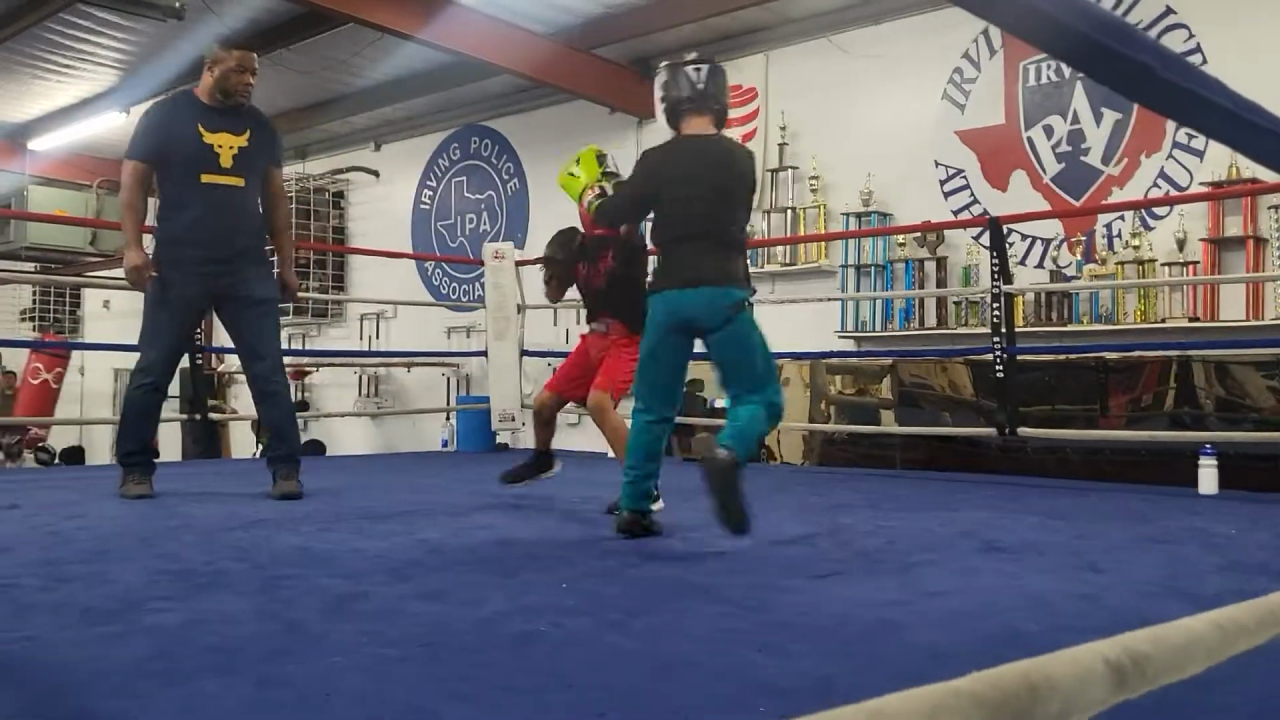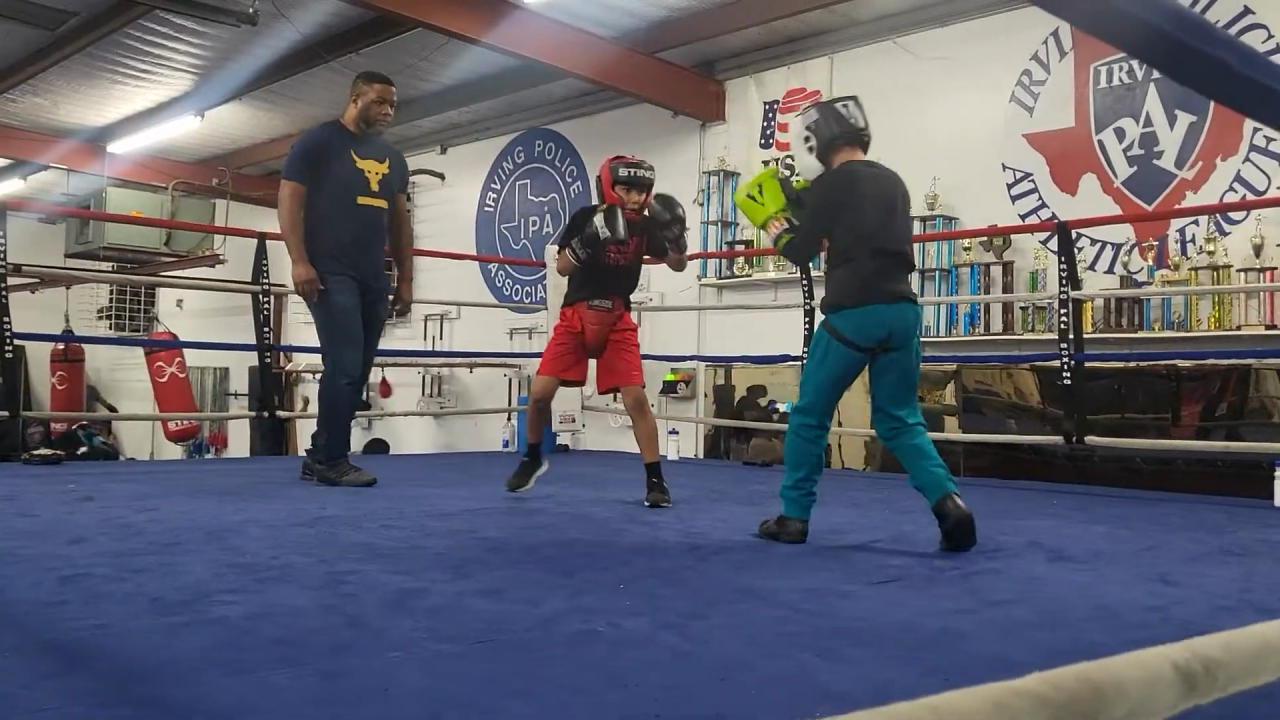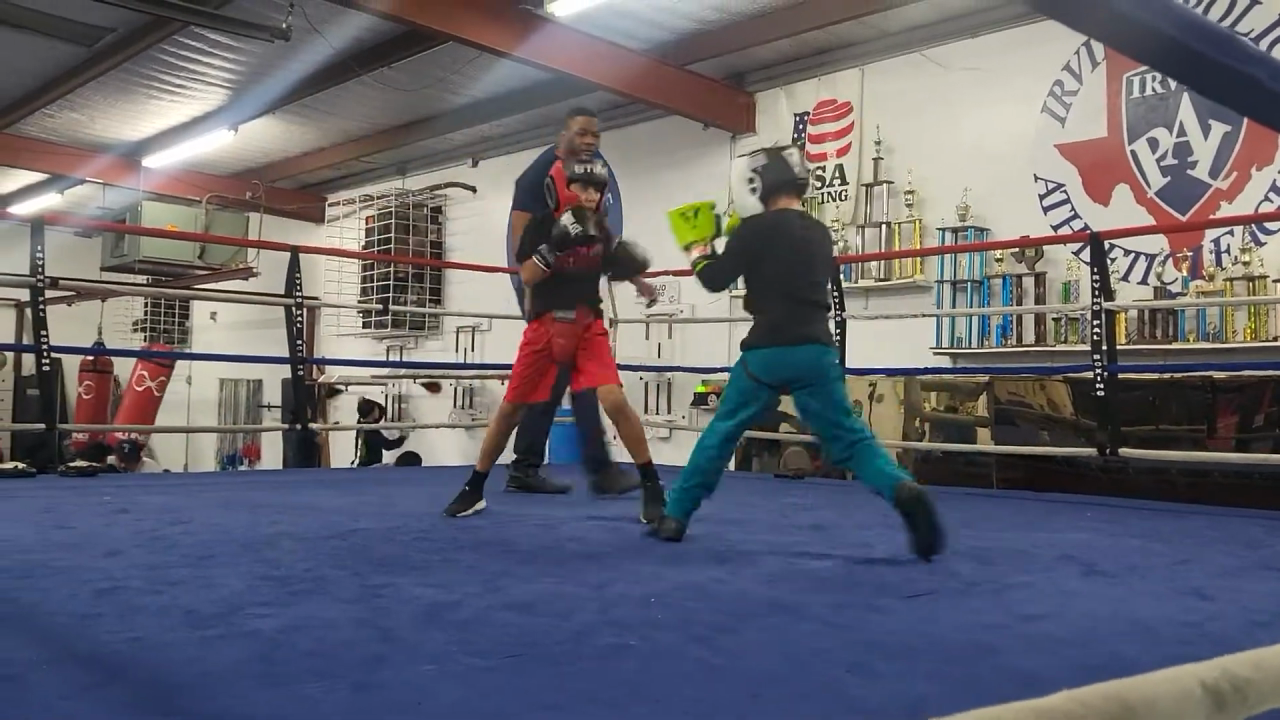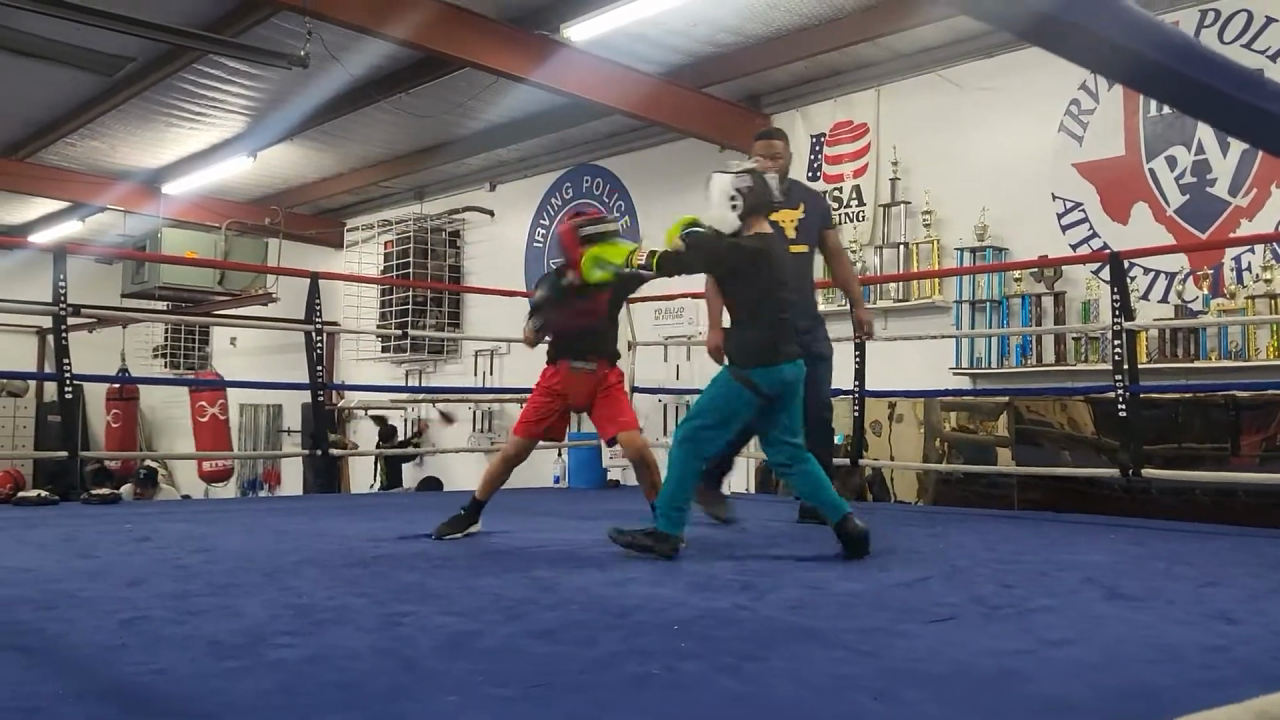
dt=1s
person 1, frame 1
left shoulder: (657, 160)
right shoulder: (738, 158)
left elbow: (613, 215)
left wrist: (590, 189)
left hip: (669, 297)
right hip: (723, 295)
left knee: (653, 408)
right knee: (758, 397)
left ankle: (636, 509)
right ankle: (726, 455)
person 1, frame 2
left shoulder: (831, 184)
right shoulder: (892, 182)
left elbow: (800, 252)
left wrist: (770, 218)
left hip: (853, 313)
right hip: (901, 310)
left knee: (809, 414)
right knee: (898, 421)
left ankle: (794, 516)
right ankle: (947, 501)
person 1, frame 3
left shoulder: (760, 228)
right shoulder: (820, 234)
left elbow: (715, 278)
left wrist: (695, 241)
left hip: (768, 351)
right hip: (816, 351)
left knee: (722, 435)
right knee: (853, 442)
left ankle: (675, 516)
right ankle: (904, 491)
person 1, frame 4
left shoulder: (742, 251)
right shoulder: (769, 246)
left elbow: (673, 264)
left wrist: (633, 257)
right wrist: (691, 239)
left hip: (756, 367)
right hip: (787, 366)
left knee: (693, 440)
right knee: (789, 452)
left ankle: (666, 531)
right ankle: (846, 523)
person 2, frame 1
left shoulder: (261, 128)
right shoulder: (166, 116)
left elbow: (275, 198)
right elbow: (134, 180)
left wrist: (286, 263)
right wrist: (133, 246)
left hip: (248, 268)
right hip: (178, 267)
left knee: (268, 368)
right knee: (154, 367)
left ankle: (286, 467)
right ankle: (135, 467)
person 2, frame 2
left shoulder: (392, 157)
right shoulder: (318, 143)
left elbow: (400, 222)
right elbow: (289, 202)
left wrist: (405, 279)
right wrist: (300, 262)
left hip: (375, 278)
right hip: (330, 274)
left knee: (356, 372)
right knee: (345, 367)
left ankle: (318, 457)
right ankle: (331, 461)
person 2, frame 3
right shoulder: (540, 175)
right elbow: (520, 234)
left wrist: (635, 278)
right wrist: (534, 287)
left knee: (551, 381)
left ankle: (524, 469)
right ankle: (601, 469)
person 2, frame 4
left shoulder: (812, 200)
left elbow: (837, 257)
left wrist: (858, 305)
right wrist: (715, 327)
left hip: (808, 325)
left knee: (819, 413)
left ankle: (815, 501)
right ankle: (711, 483)
person 3, frame 1
left shoulder: (627, 238)
right shoulder: (577, 244)
right elbow: (554, 295)
right wrist: (553, 267)
left hip: (627, 339)
right hip: (596, 339)
left knee: (599, 404)
right knee: (543, 404)
left ankle: (644, 488)
right ankle: (542, 460)
person 3, frame 2
left shoulder: (645, 226)
right shoulder: (585, 217)
left elbow: (679, 265)
right elbow: (562, 267)
left wrist: (676, 233)
right wrist: (589, 239)
left hip: (618, 320)
right hip: (576, 316)
left knee: (635, 398)
right knee: (540, 392)
left ankle: (655, 480)
right ankle: (532, 458)
person 3, frame 3
left shoulder: (600, 231)
right shoulder: (542, 225)
left elbow: (617, 267)
right elbow: (528, 276)
left wrist: (628, 264)
right wrist: (558, 243)
left hip: (588, 329)
right hip: (544, 329)
left knee: (615, 401)
right knee: (509, 411)
left ankle: (651, 485)
right ankle: (474, 489)
person 3, frame 4
left shoulder: (612, 275)
right shoulder: (553, 284)
right elbow: (532, 339)
right wrist: (542, 316)
left hip: (603, 378)
right hip: (560, 376)
left knee: (636, 447)
right knee: (514, 451)
right ankle: (470, 514)
